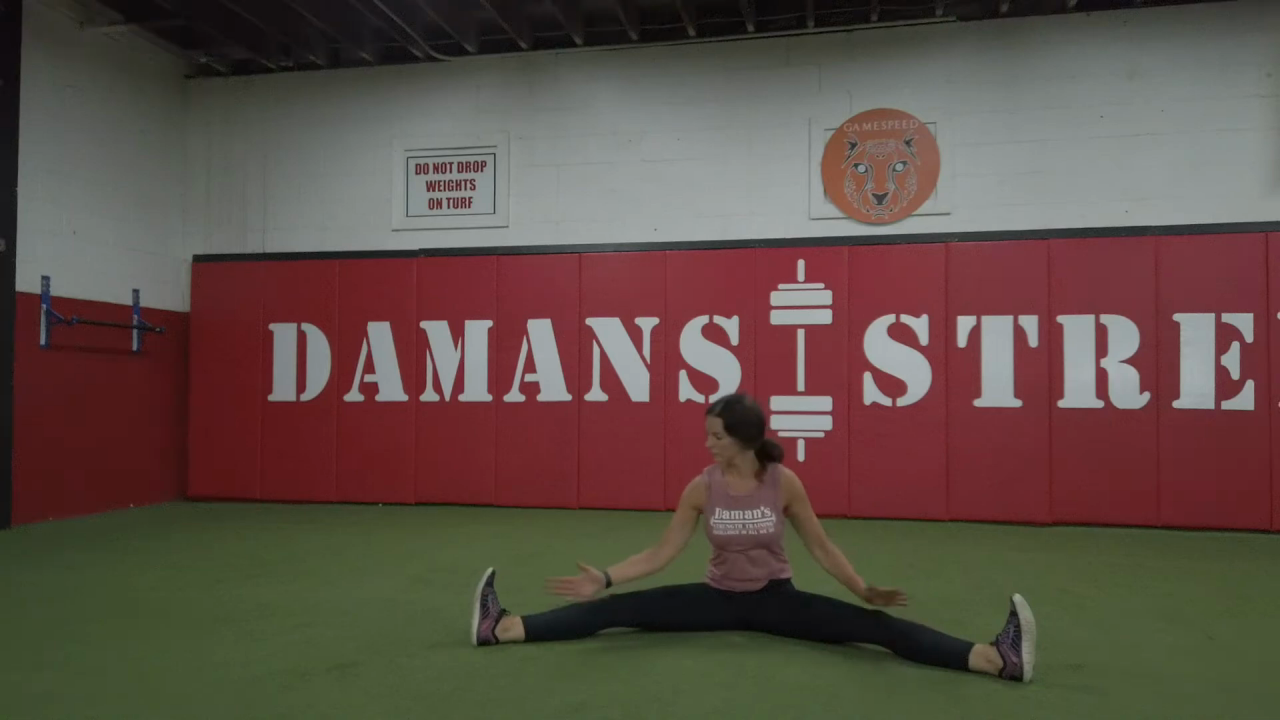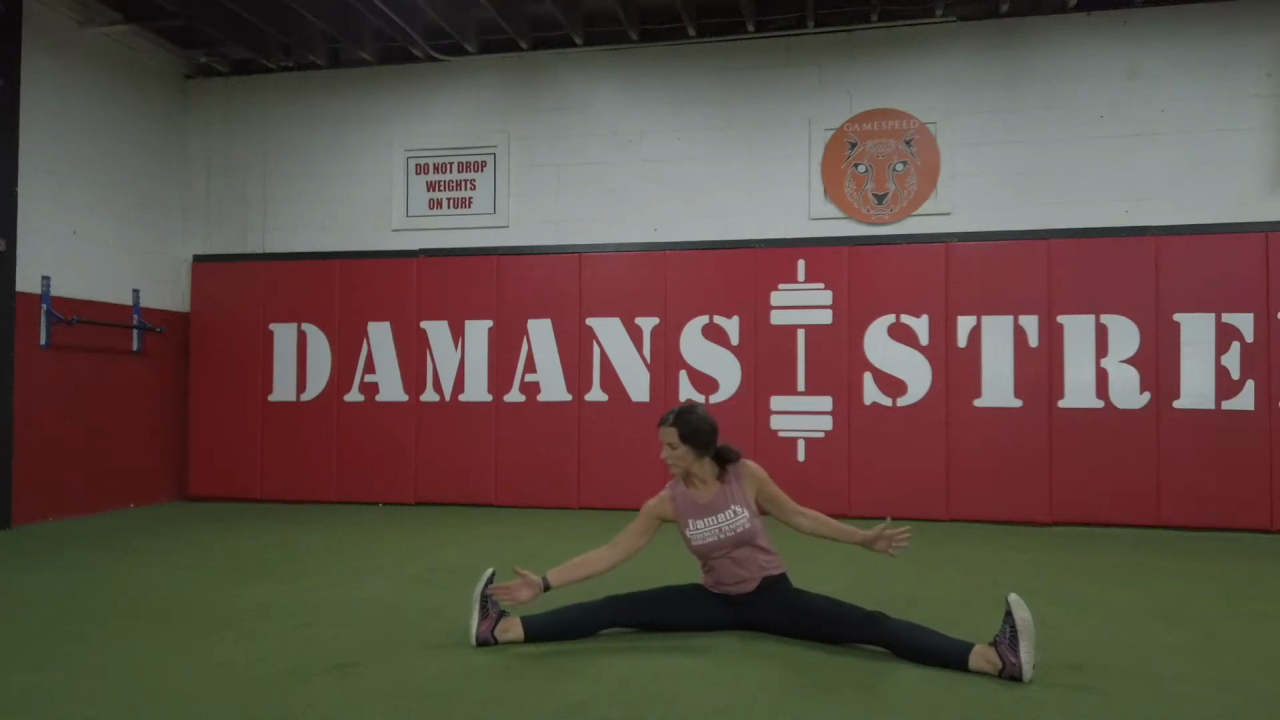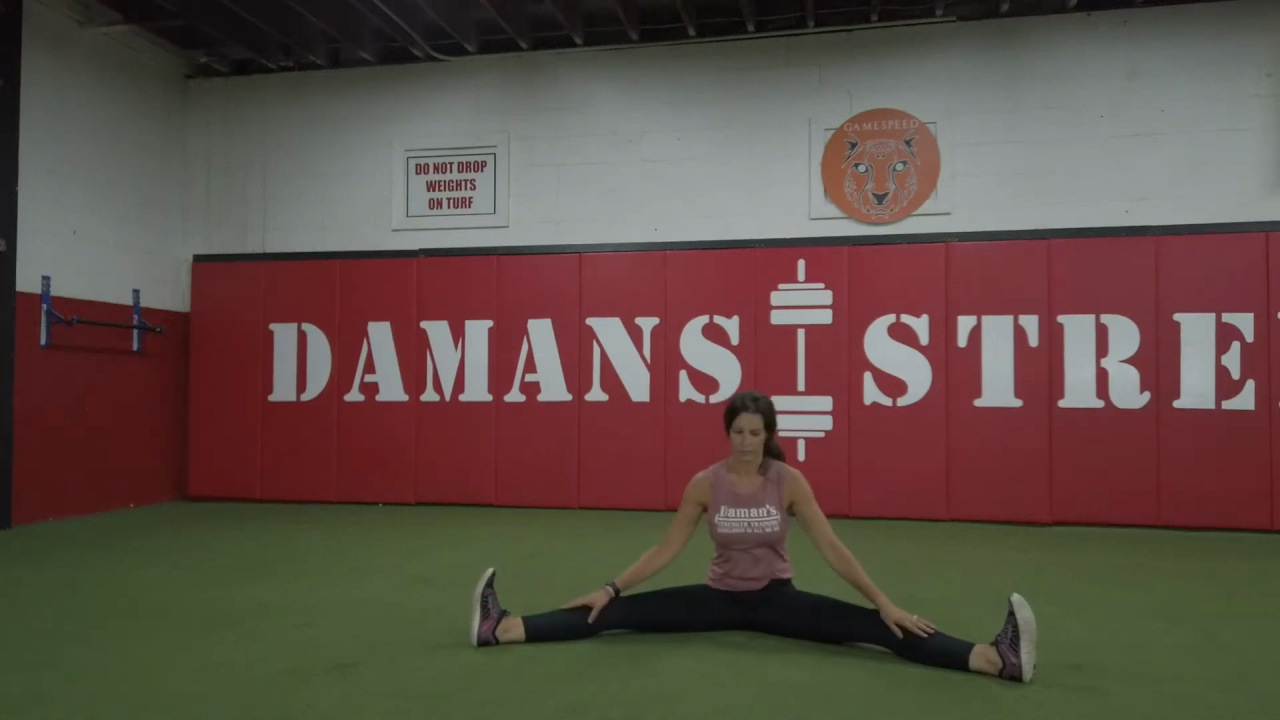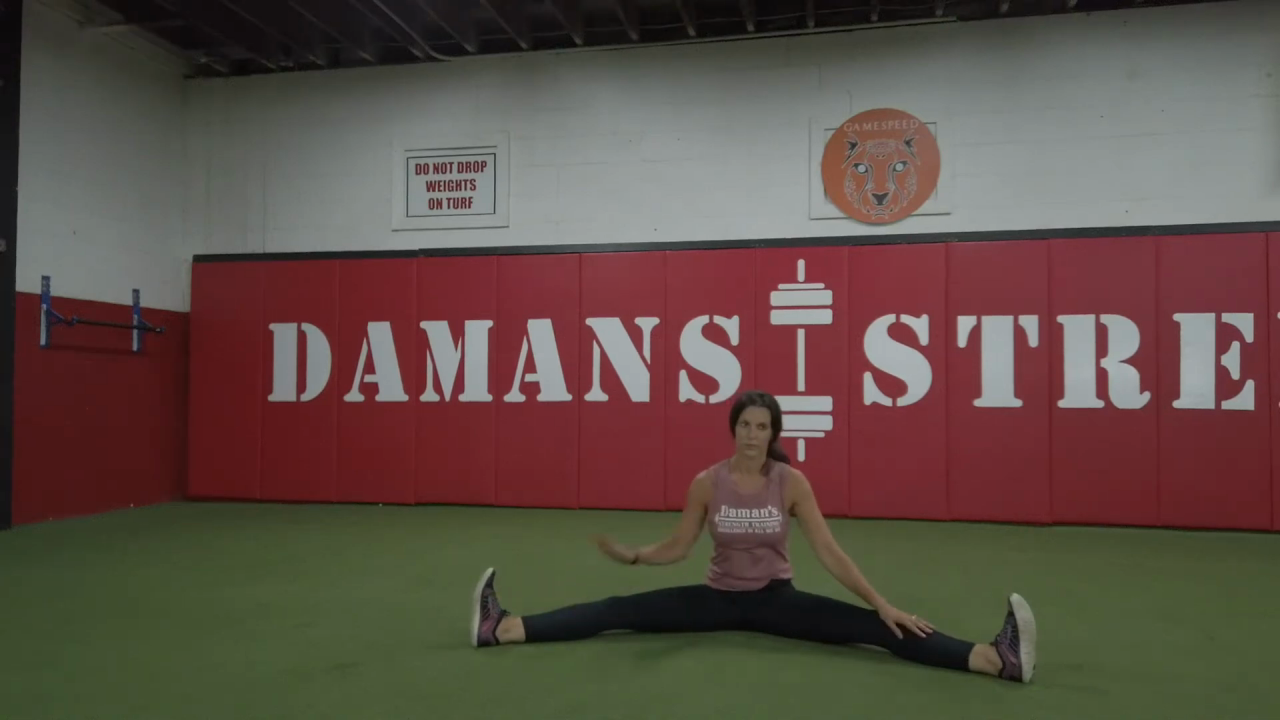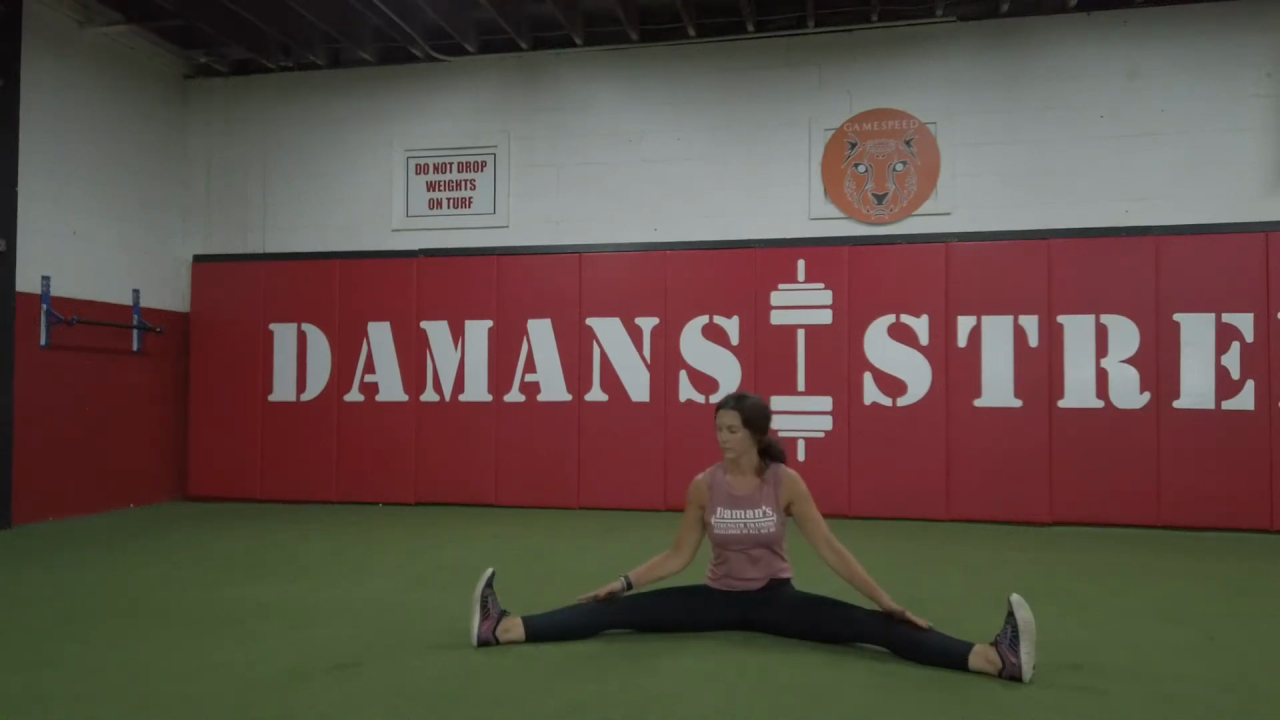
dt=1s
person 1, frame 1
left shoulder: (784, 482)
right shoulder: (700, 488)
left elbow: (820, 546)
right elbow: (660, 553)
left wrist: (866, 591)
right wrist: (603, 579)
left hip: (775, 598)
right hip: (720, 598)
left knee: (868, 626)
right knee: (619, 609)
left ankle: (998, 659)
right ankle: (502, 627)
person 1, frame 2
left shoulder: (747, 474)
right shoulder: (666, 501)
left elbow: (796, 515)
right elbow: (609, 553)
left wrist: (863, 538)
right wrist: (542, 583)
left hip: (771, 594)
right hip: (716, 600)
left knee: (868, 625)
right knee: (615, 611)
left ankle: (997, 658)
right ankle: (500, 626)
person 1, frame 3
left shoulder: (789, 481)
right shoulder: (704, 483)
left elbow: (832, 548)
right elbow: (666, 549)
left wrist: (886, 603)
right wrist: (611, 590)
left hip: (776, 598)
right hip: (720, 597)
left knee: (871, 627)
right knee: (618, 616)
left ankle: (998, 659)
right ankle: (501, 628)
person 1, frame 4
left shoulder: (792, 482)
right shoulder: (707, 483)
left elbow: (830, 552)
right elbow: (675, 548)
left wrist: (884, 605)
right wrist: (627, 554)
left hip: (775, 599)
right hip: (719, 598)
left knee: (869, 628)
right knee: (620, 612)
left ankle: (996, 659)
right ankle: (501, 628)
person 1, frame 5
left shoulder: (786, 482)
right shoulder: (703, 485)
left elbow: (830, 548)
right elbow: (678, 554)
left wrist: (884, 598)
right wrist: (623, 580)
left hip: (774, 598)
right hip: (719, 597)
left knee: (868, 626)
right knee: (618, 611)
left ankle: (996, 658)
right ankle: (501, 628)
